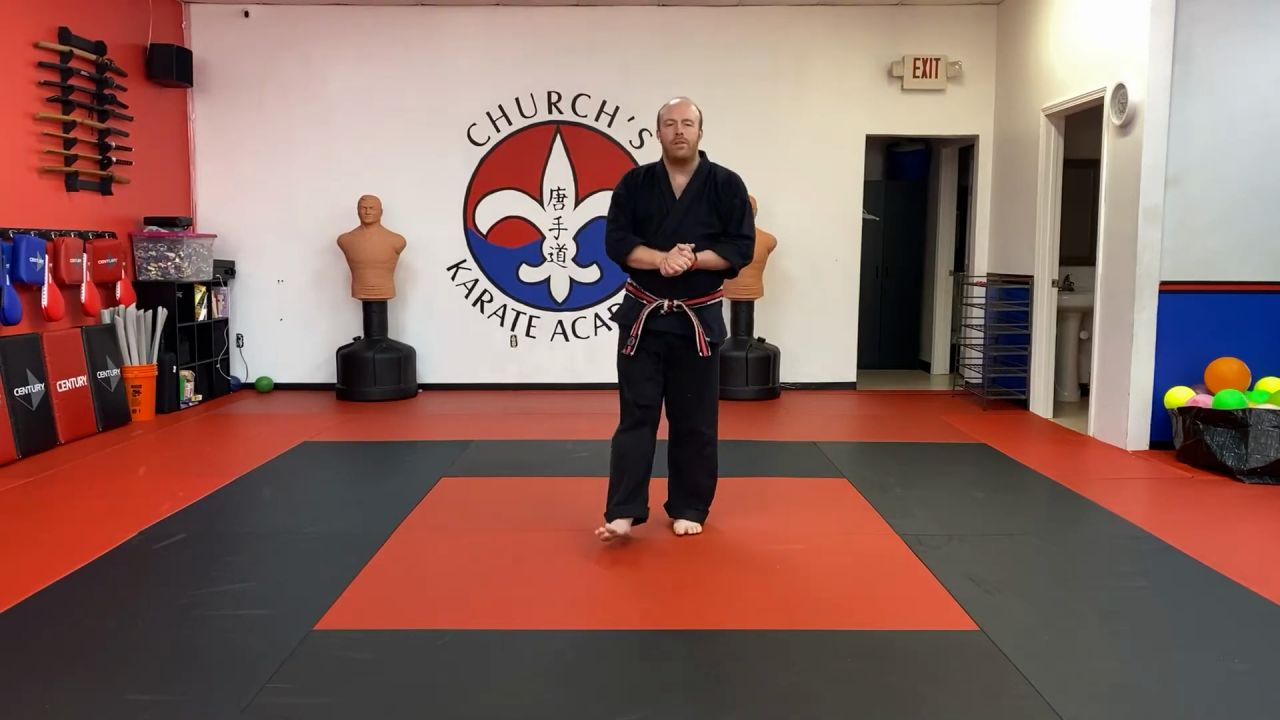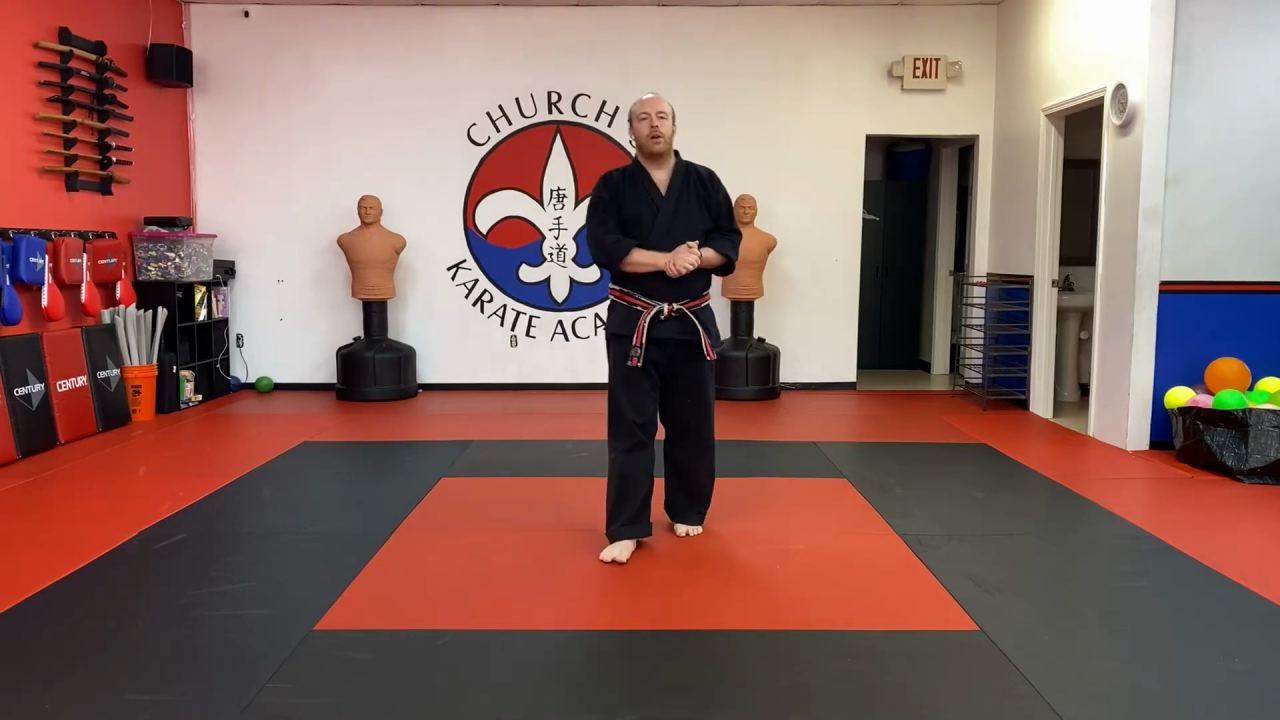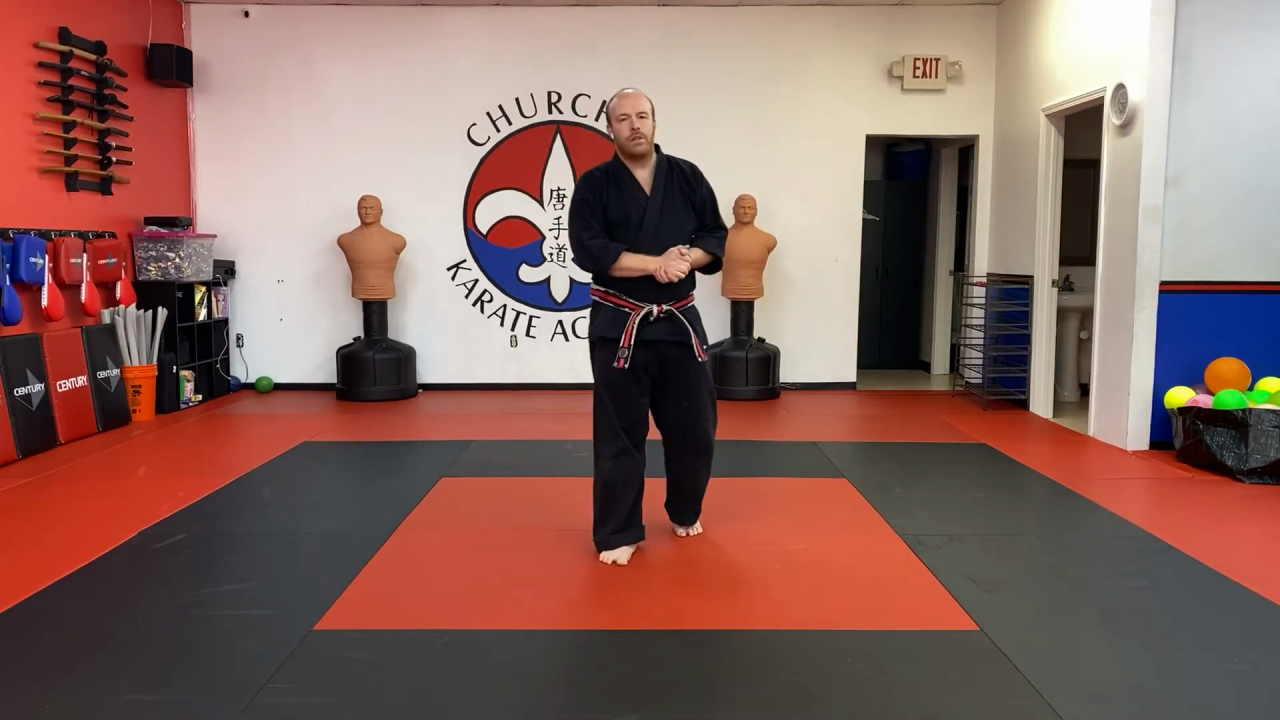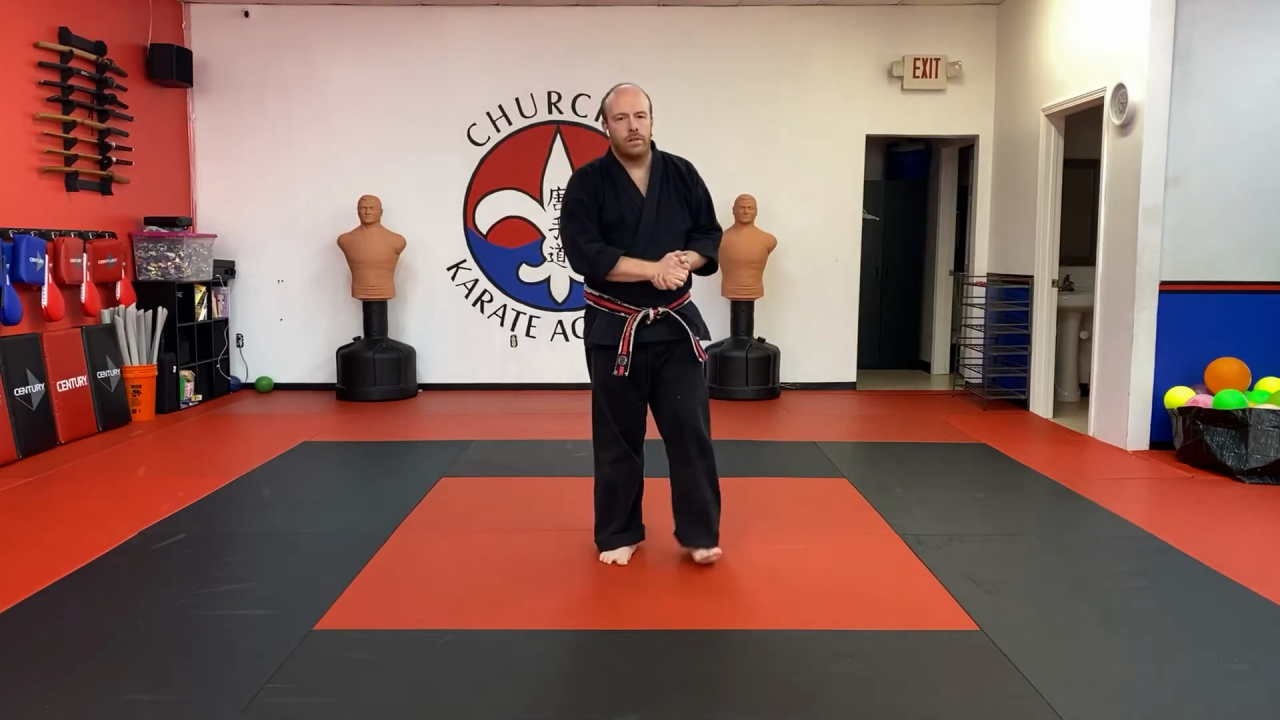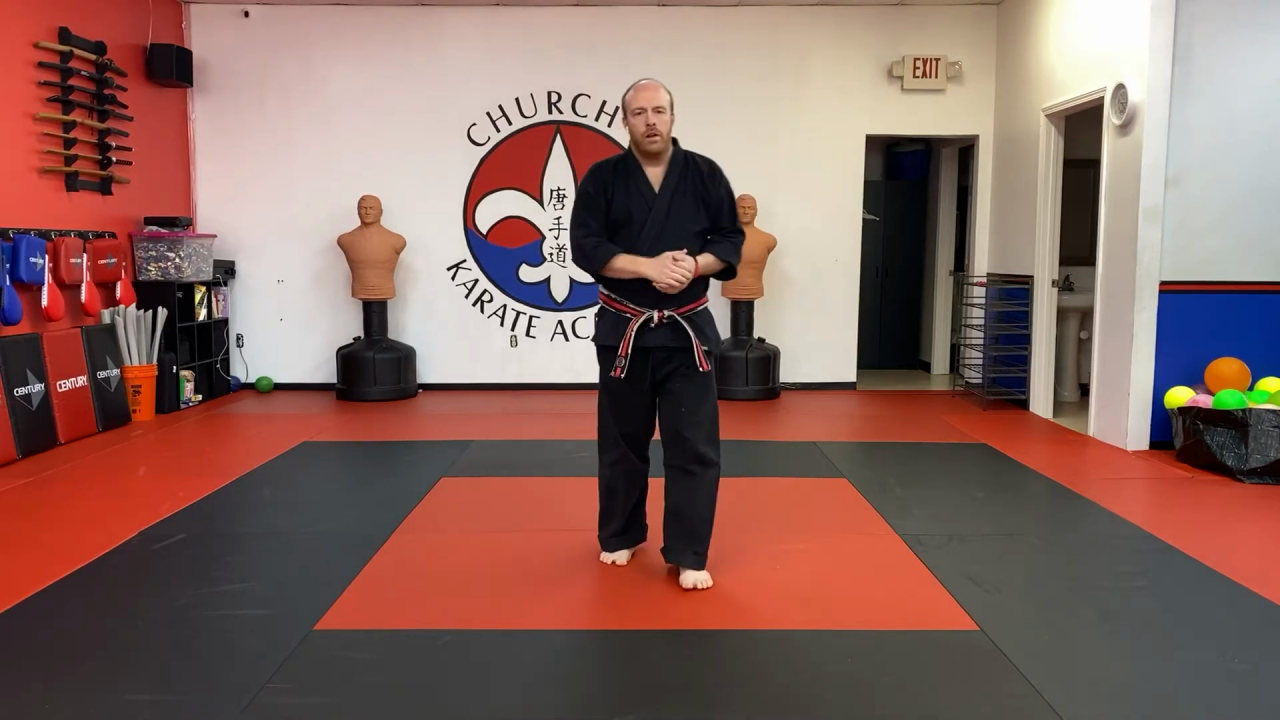
dt=0.3s
person 1, frame 1
left shoulder: (726, 185)
right shoulder: (634, 183)
left elbow: (740, 248)
right elbow: (617, 242)
left wrist: (692, 260)
right wrist: (662, 259)
left hip: (698, 318)
right hip: (643, 315)
left knee: (695, 420)
right knee: (636, 413)
left ankle: (689, 507)
right ankle: (624, 511)
person 1, frame 2
left shoulder: (704, 182)
right shoulder: (613, 185)
left elbow: (729, 242)
right elbow: (605, 247)
left wrist: (696, 257)
right wrist: (666, 259)
left hip: (691, 321)
right hip: (633, 323)
left knee: (692, 425)
right knee: (631, 428)
left ankle: (687, 511)
right ankle: (626, 529)
person 1, frame 3
left shoulder: (687, 176)
right shoulder: (594, 184)
left elbow: (715, 237)
right elbow: (590, 250)
left wrist: (687, 259)
right wrist: (656, 263)
left hip: (678, 322)
right hip: (618, 324)
left knee: (693, 426)
right knee: (619, 433)
left ankle: (685, 511)
right ankle: (619, 533)
person 1, frame 4
left shoulder: (682, 174)
right shoulder: (587, 183)
left elbow: (709, 235)
right elbow: (585, 253)
left wrist: (684, 262)
right wrist: (653, 269)
left hip: (676, 324)
right hip: (614, 327)
left knee: (690, 430)
right knee: (617, 437)
left ankle: (700, 535)
right ankle: (619, 534)
person 1, frame 5
left shoulder: (704, 174)
right shoulder: (602, 177)
left elbow: (731, 240)
right elbow: (586, 248)
left wrist: (696, 265)
right wrist: (648, 266)
left hip: (687, 329)
right hip: (623, 329)
left knee: (693, 444)
right knee: (622, 440)
left ankle: (688, 555)
right ankle: (620, 535)
